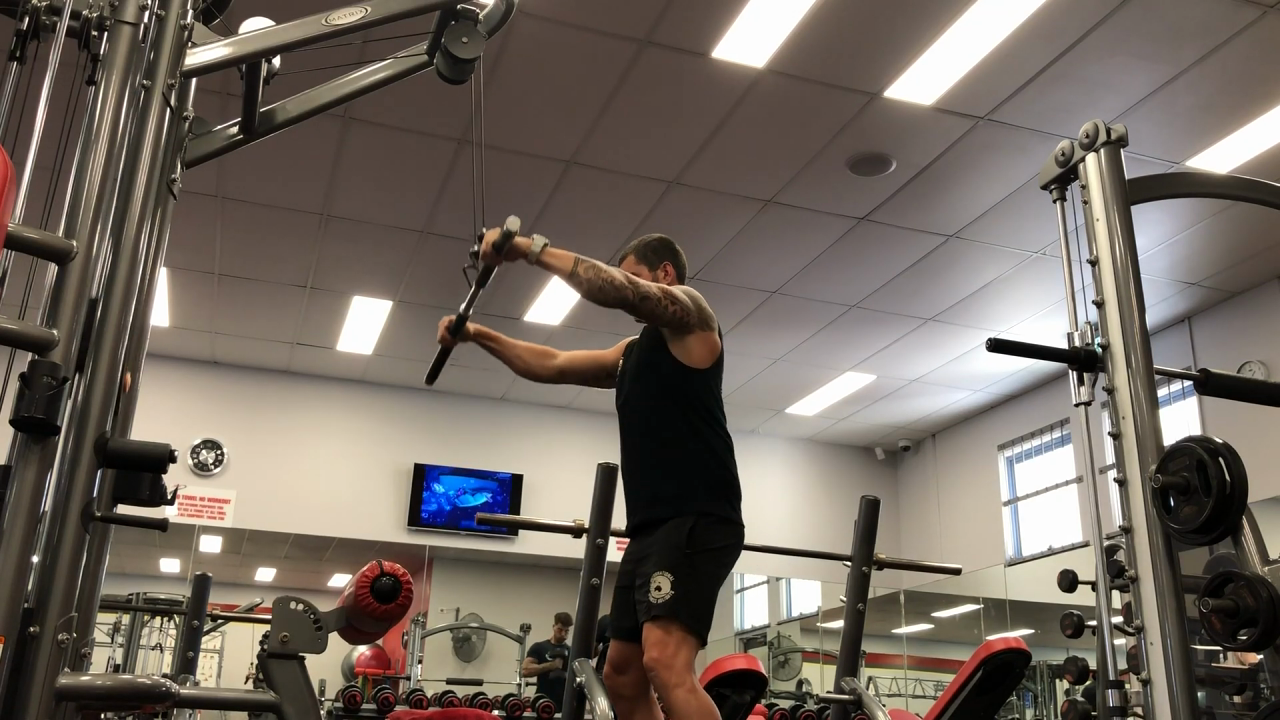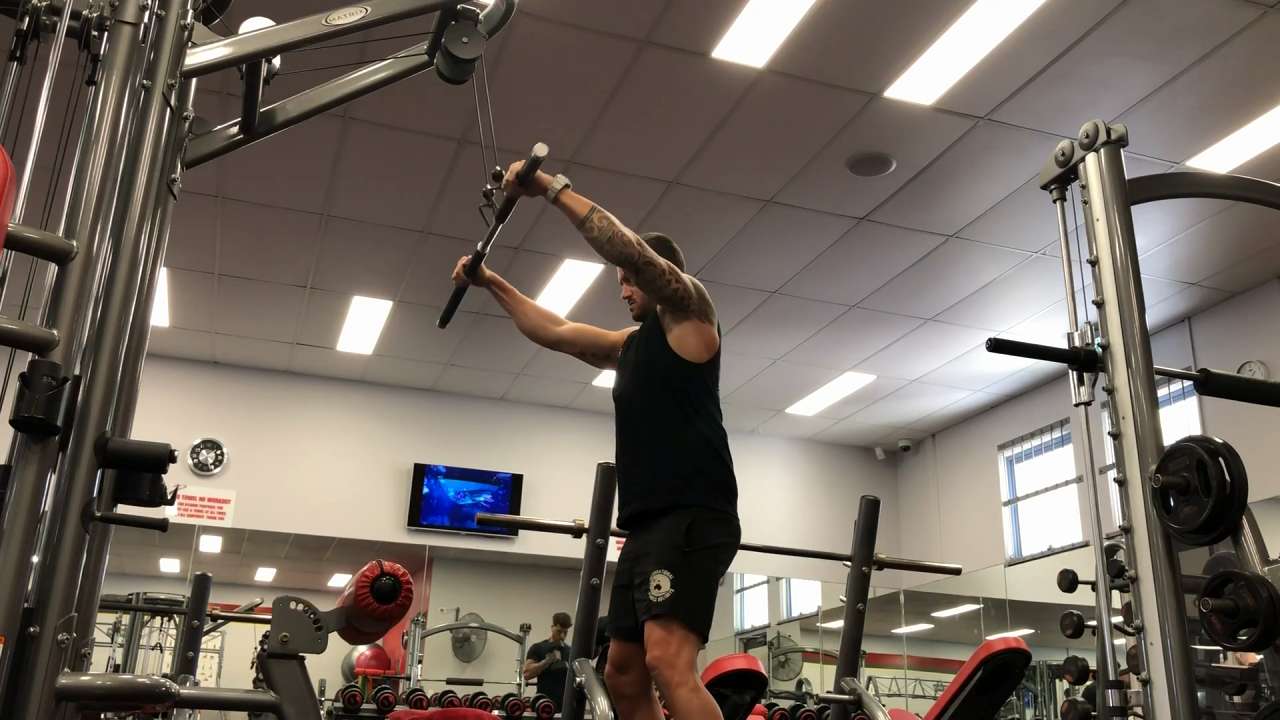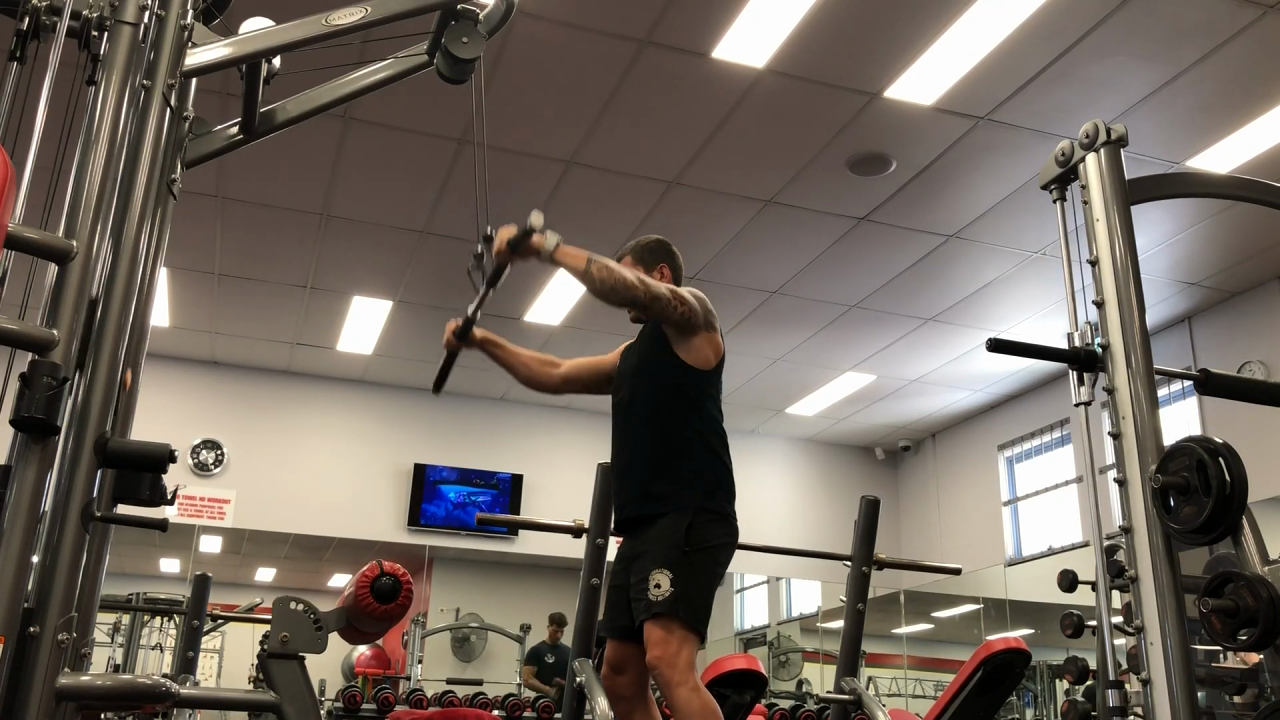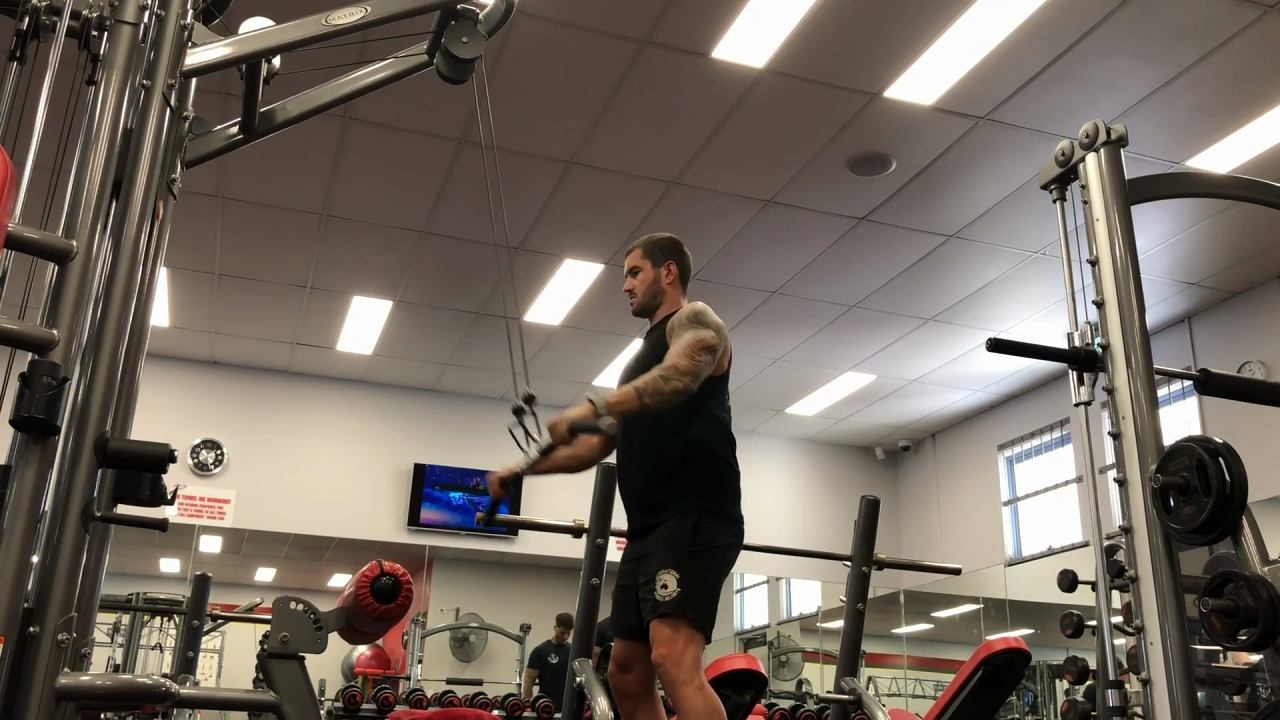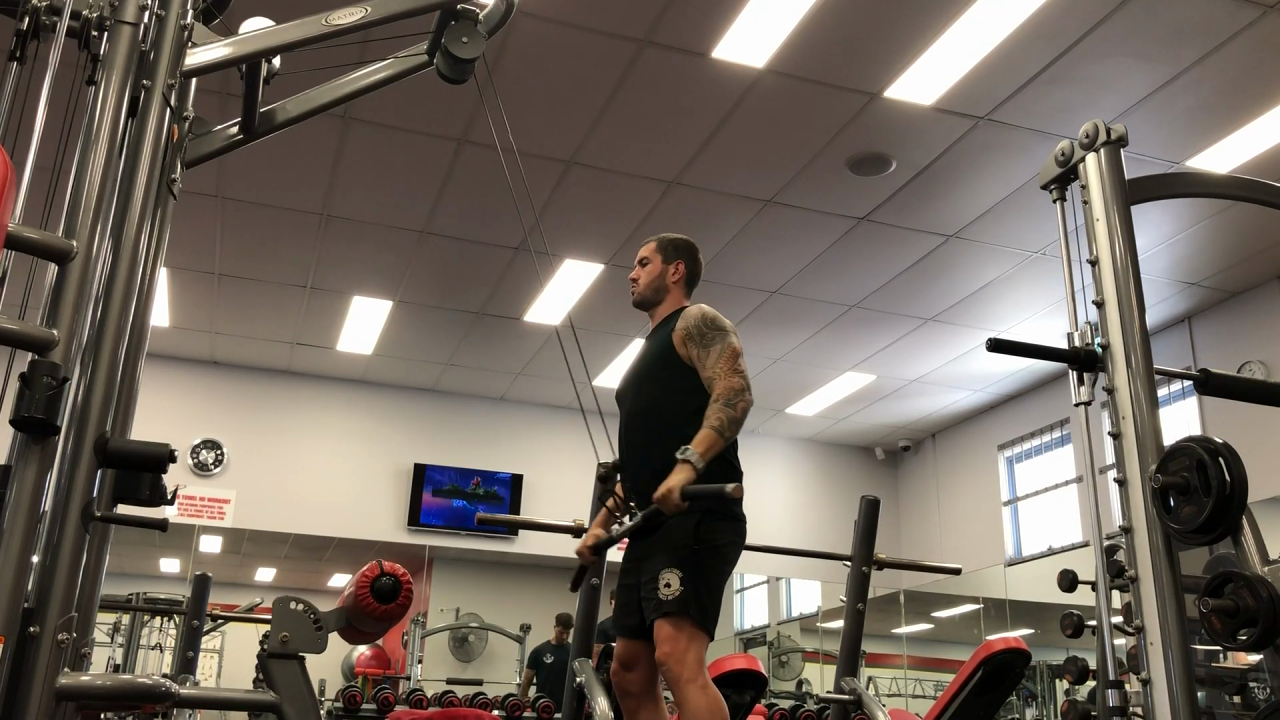
dt=0.4s
person 1, frame 1
left shoulder: (688, 312)
right shoulder: (632, 353)
left elbow: (618, 289)
right elbow: (555, 366)
left wrist: (531, 248)
right wrist: (477, 335)
left hip: (696, 520)
right hip: (653, 528)
left knee: (665, 662)
right knee: (622, 675)
person 1, frame 2
left shoulder: (689, 313)
right shoulder: (632, 345)
left elbow: (628, 250)
right elbow: (555, 332)
left wrist: (552, 187)
right wrist: (492, 283)
left hip: (691, 518)
right hip: (647, 526)
left knee: (668, 661)
right knee: (623, 674)
person 1, frame 3
left shoulder: (690, 315)
right shoulder: (632, 355)
left elbow: (625, 287)
right elbow: (555, 375)
left wrist: (544, 245)
right wrist: (485, 342)
left hip: (688, 519)
right hip: (644, 527)
left knee: (668, 661)
right knee: (621, 675)
person 1, frame 4
left shoulder: (697, 321)
right shoulder: (645, 358)
left elbow: (679, 378)
right elbow: (594, 446)
left wrist: (590, 407)
right wrist: (524, 468)
left hip: (696, 519)
right hip: (650, 529)
left knee: (674, 661)
right knee: (627, 674)
person 1, frame 5
left shoulder: (697, 323)
right shoulder: (650, 353)
left elbow: (734, 393)
left wrist: (687, 464)
right wrist: (601, 523)
left hip: (696, 519)
right hip: (654, 529)
left knee: (678, 660)
right knee: (629, 673)
